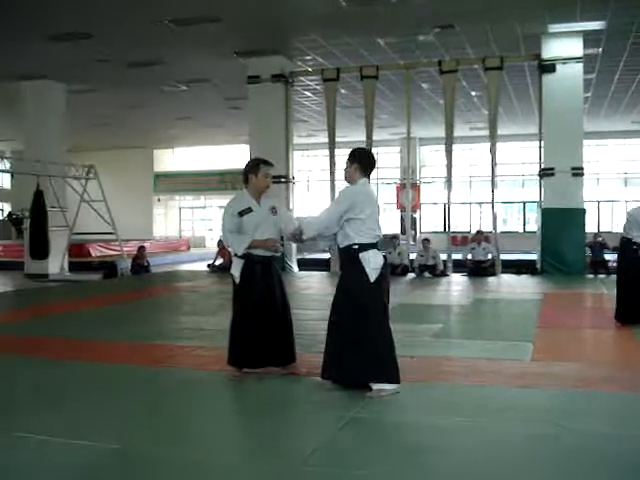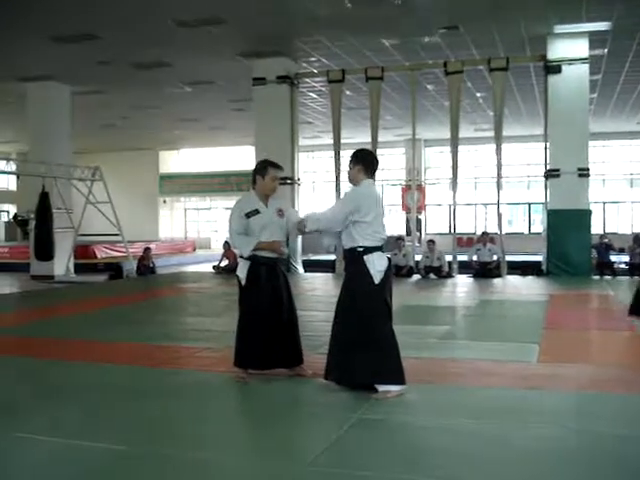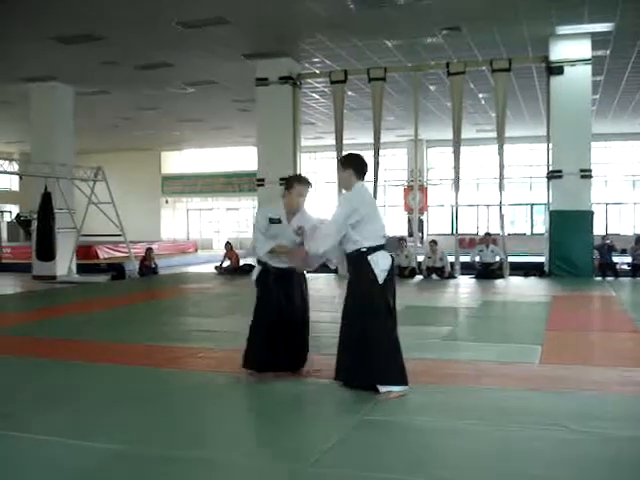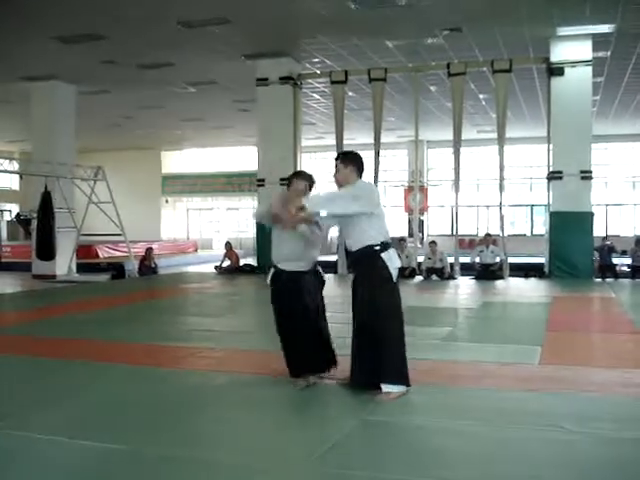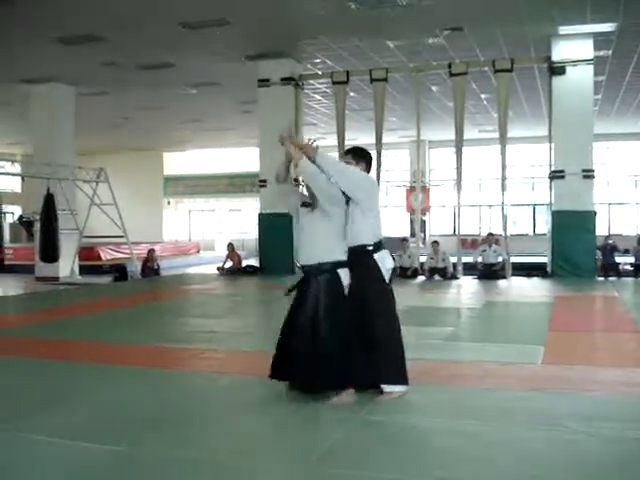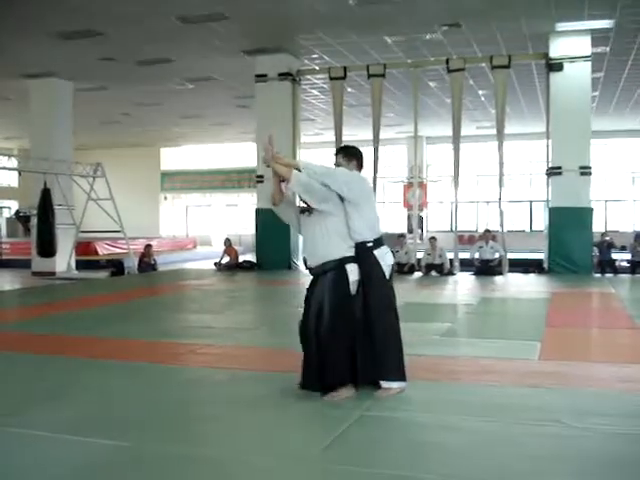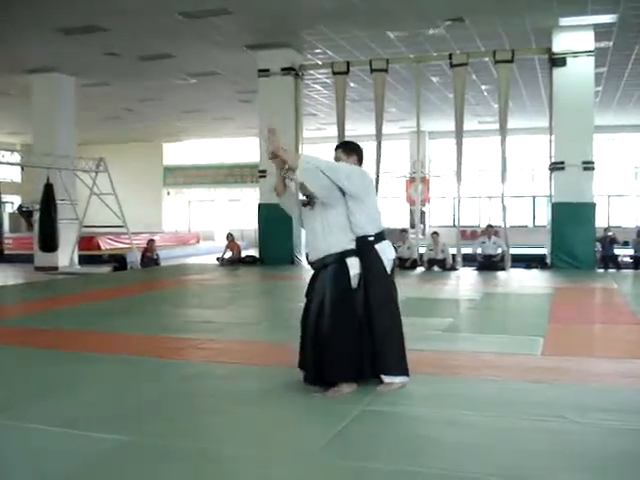
dt=0.5s
person 1, frame 1
left shoulder: (353, 193)
right shoulder: (366, 194)
left elbow: (327, 221)
right elbow: (339, 225)
left wrist: (302, 231)
right wrist: (310, 230)
left hip: (362, 263)
right hip: (363, 261)
left knee: (371, 322)
right knee: (348, 319)
left ankle: (386, 379)
right ankle: (354, 373)
person 1, frame 2
left shoulder: (357, 195)
right shoulder: (371, 195)
left elbow: (330, 219)
right elbow: (344, 225)
left wrist: (305, 222)
right wrist: (315, 224)
left hip: (365, 265)
right hip: (367, 263)
left knee: (375, 324)
right knee: (351, 321)
left ankle: (391, 381)
right ankle: (355, 374)
person 1, frame 3
left shoulder: (353, 197)
right shoulder: (363, 197)
left elbow: (332, 230)
right elbow: (344, 233)
left wrist: (307, 251)
right wrist: (317, 254)
left hip: (370, 266)
right hip: (368, 264)
left knee: (379, 324)
right knee: (357, 322)
left ankle: (394, 382)
right ankle: (360, 375)
person 1, frame 4
left shoulder: (365, 191)
right shoulder: (347, 199)
left elbow: (329, 201)
right elbow: (330, 208)
right wrist: (305, 213)
left hip: (378, 263)
right hip: (362, 264)
left knee: (386, 321)
right knee: (363, 321)
left ankle: (395, 382)
right ankle: (365, 374)
person 1, frame 5
left shoulder: (366, 184)
right shoulder: (349, 190)
left elbow: (336, 169)
left wrist: (311, 153)
right wrist: (301, 157)
left hip: (371, 261)
right hip: (357, 262)
left knee: (382, 322)
right knee: (359, 322)
left ankle: (395, 382)
right ankle: (364, 376)
person 1, frame 6
left shoulder: (357, 182)
right shoulder: (346, 187)
left elbow: (321, 173)
left wrist: (286, 162)
left hip: (372, 258)
right hip: (358, 258)
left knee: (381, 317)
right knee: (360, 317)
left ankle: (394, 379)
person 1, frame 7
left shoulder: (358, 177)
right shoulder: (347, 183)
left elbow: (320, 166)
left hip: (373, 252)
right hip: (360, 252)
left knee: (383, 312)
right knee: (362, 312)
left ankle: (395, 373)
right ankle: (370, 367)
person 2, frame 1
left shoulder: (272, 203)
right shoulder: (236, 205)
left elbow: (289, 227)
right elbow: (229, 237)
right wrist: (259, 243)
left hip: (269, 266)
right hip: (248, 268)
left knee: (279, 313)
right knee: (246, 315)
left ankle: (284, 360)
right ankle: (239, 362)
person 2, frame 2
left shoulder: (280, 204)
right shoulder: (243, 205)
left elbow: (296, 225)
right elbow: (236, 238)
right wrist: (265, 245)
left hip: (276, 268)
right hip: (254, 269)
left knee: (285, 315)
right knee: (252, 317)
left ankle: (292, 362)
right ankle: (244, 364)
person 2, frame 3
left shoulder: (306, 219)
right shoulder: (267, 210)
right elbow: (259, 240)
right wrist: (284, 250)
left hip: (293, 275)
right hip: (269, 273)
left knee: (297, 319)
right knee: (265, 319)
left ankle: (293, 363)
right ankle: (257, 364)
person 2, frame 4
right shoulder: (276, 208)
left elbow: (317, 236)
right elbow: (261, 216)
right wrist: (275, 210)
left hip: (307, 277)
right hip: (281, 277)
left knee: (314, 322)
right knee: (290, 326)
left ankle: (317, 366)
right ankle: (302, 370)
person 2, frame 5
left shoulder: (334, 200)
right shoulder: (302, 204)
left elbow: (315, 176)
right elbow: (282, 180)
left wrist: (293, 150)
right wrist: (289, 157)
left hip: (330, 278)
right hip: (311, 277)
left knee: (332, 331)
right knee: (297, 329)
left ankle: (344, 386)
right ankle: (303, 378)
person 2, frame 6
left shoulder: (330, 201)
right shoulder: (302, 215)
left elbow: (300, 181)
right elbow: (280, 203)
left wrist: (276, 164)
right wrist: (276, 176)
left hip: (340, 274)
right hip: (322, 277)
left knee: (337, 328)
right knee: (313, 327)
left ankle: (346, 384)
right ankle: (324, 379)
person 2, frame 7
left shoulder: (333, 195)
right shoulder: (304, 209)
left elbow: (306, 173)
right elbow: (283, 194)
left wrist: (282, 153)
right wrist: (279, 168)
left hip: (341, 267)
right hip: (323, 271)
left knee: (339, 322)
right knee: (316, 322)
left ankle: (348, 379)
right ankle: (325, 372)
